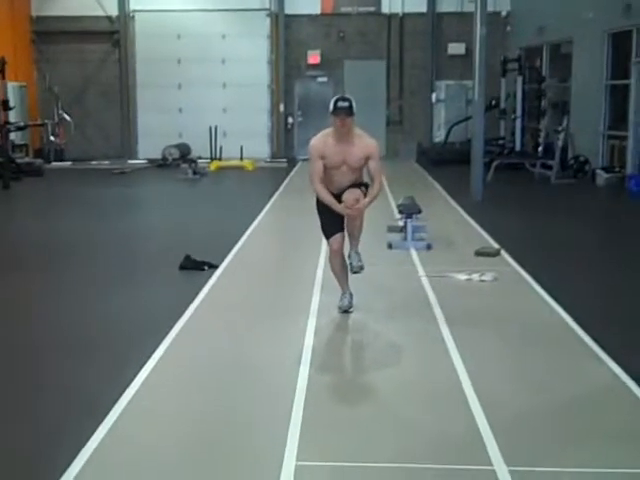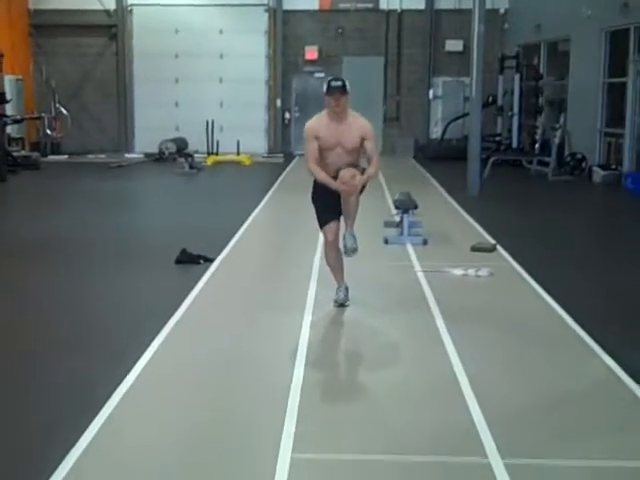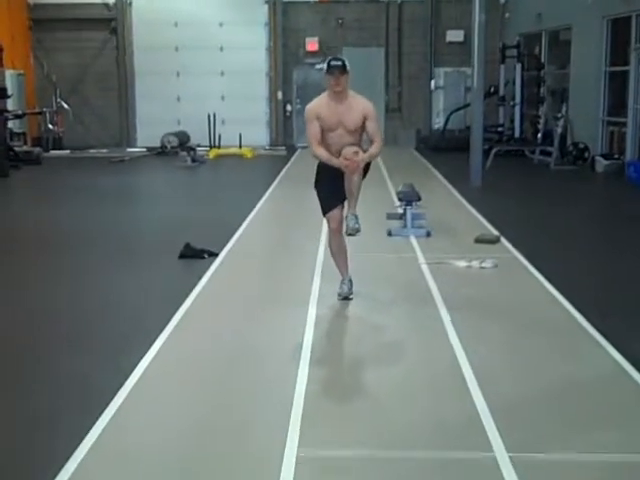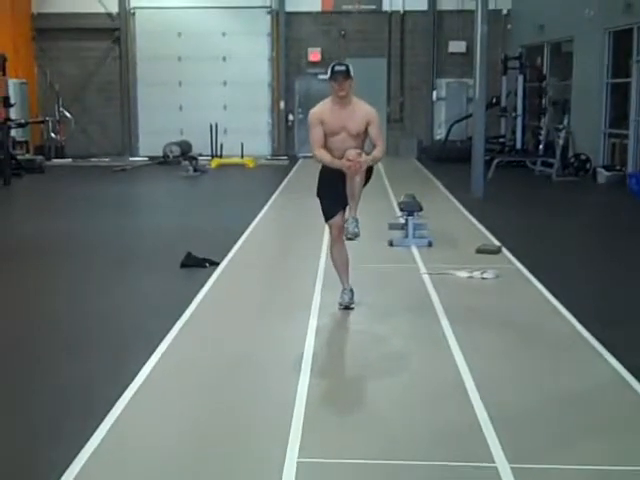
dt=0.4s
person 1, frame 1
left shoulder: (368, 144)
right shoulder: (318, 144)
left elbow: (377, 181)
right elbow: (316, 183)
left wrist: (366, 202)
right wrist: (337, 207)
left hip: (356, 191)
right hip: (328, 199)
left knee: (355, 201)
right knee: (335, 246)
left ankle: (355, 251)
right ankle: (345, 293)
person 1, frame 2
left shoulder: (363, 126)
right shoulder: (313, 127)
left elbow: (374, 162)
right elbow: (312, 164)
left wrist: (362, 179)
right wrist: (334, 184)
left hip: (352, 180)
right hip: (325, 185)
left knee: (352, 176)
right knee: (330, 237)
left ankle: (350, 232)
right ankle: (341, 286)
person 1, frame 3
left shoulder: (364, 106)
right shoulder: (314, 108)
left elbow: (377, 142)
right elbow: (314, 146)
left wrist: (365, 157)
right wrist: (337, 162)
left hip: (356, 164)
right hip: (328, 168)
left knee: (354, 158)
right knee: (334, 225)
left ankle: (353, 213)
right ankle: (345, 278)
person 1, frame 4
left shoulder: (367, 111)
right shoulder: (318, 113)
left elbow: (380, 147)
right elbow: (317, 150)
left wrist: (367, 160)
right wrist: (339, 163)
left hip: (359, 171)
right hip: (330, 173)
left knee: (357, 166)
right knee: (335, 232)
left ankle: (353, 217)
right ankle: (346, 288)
